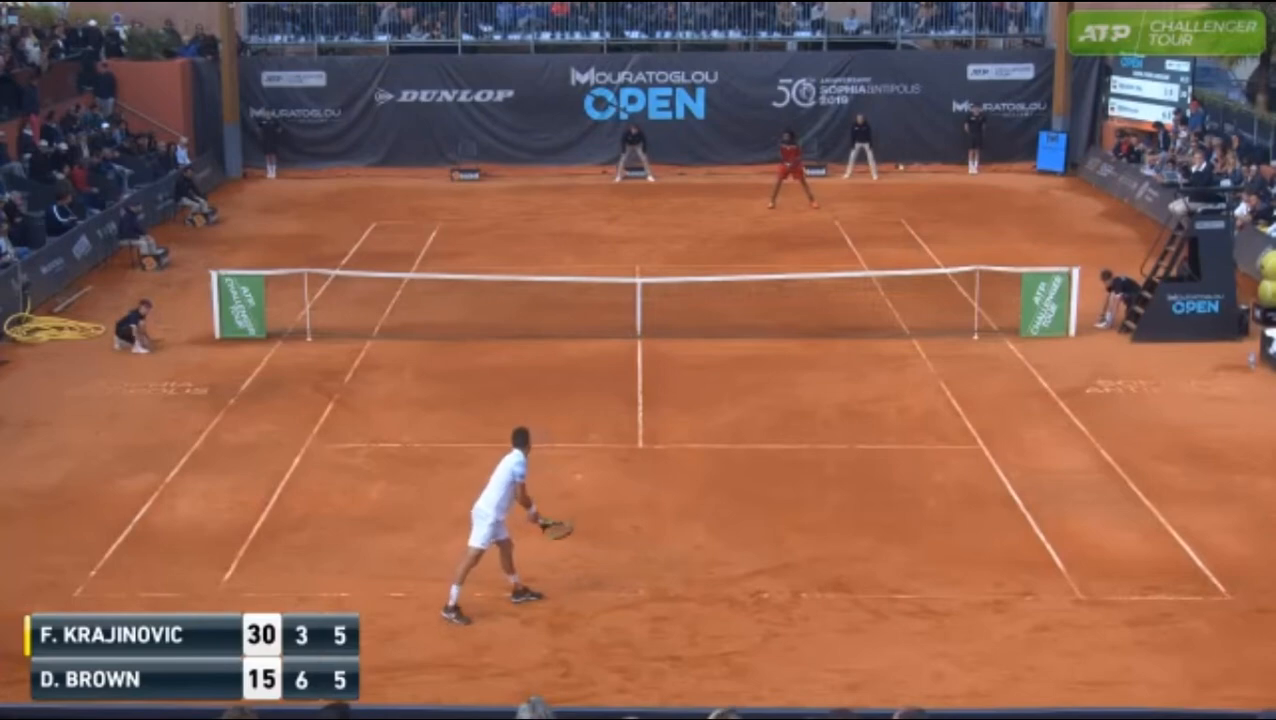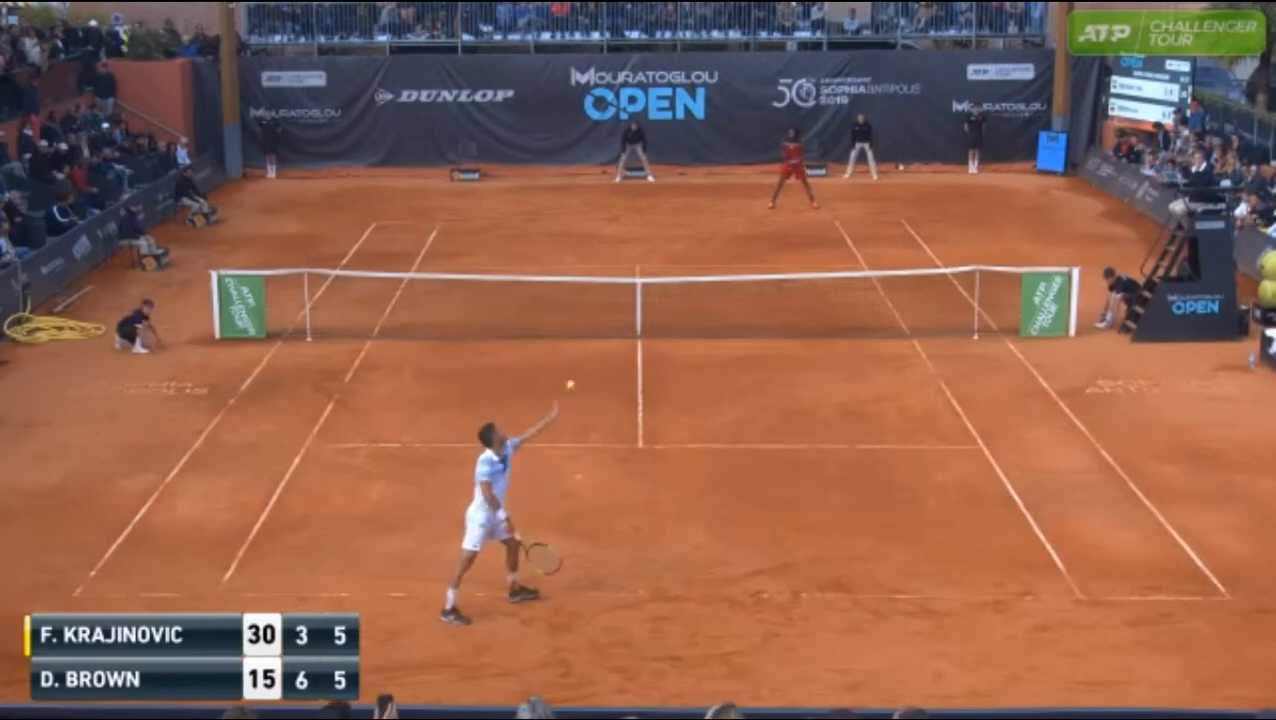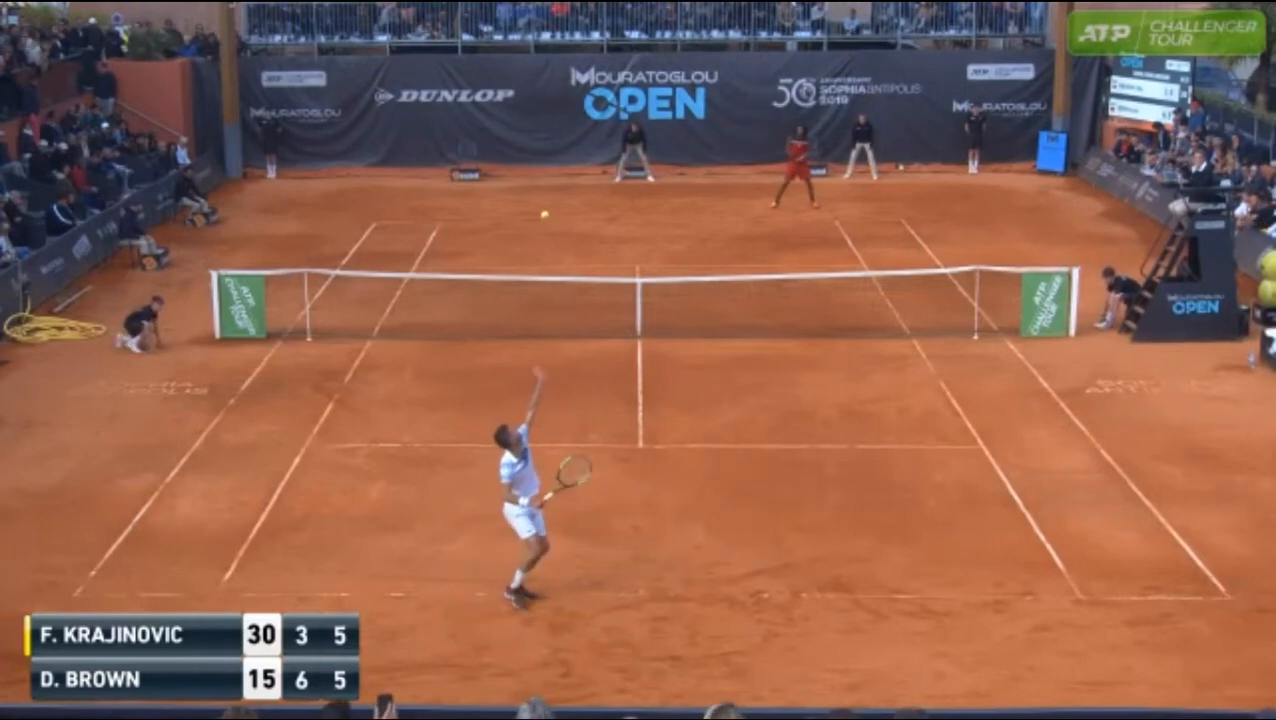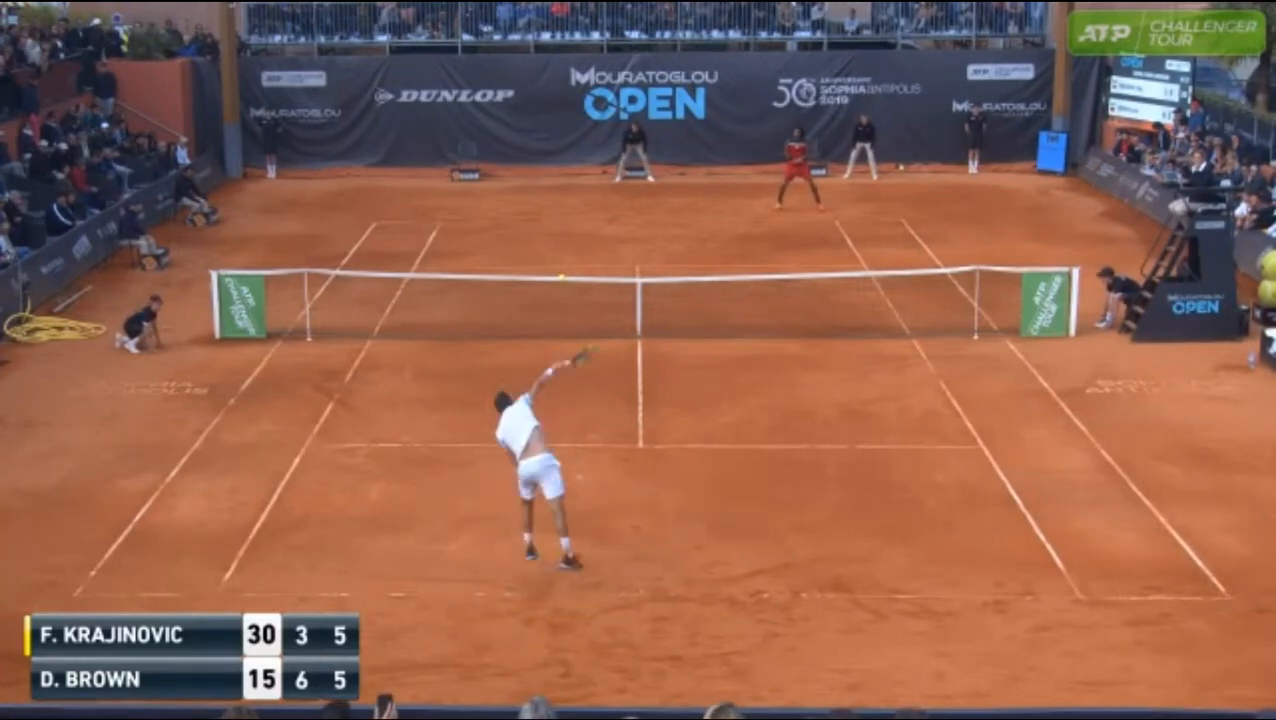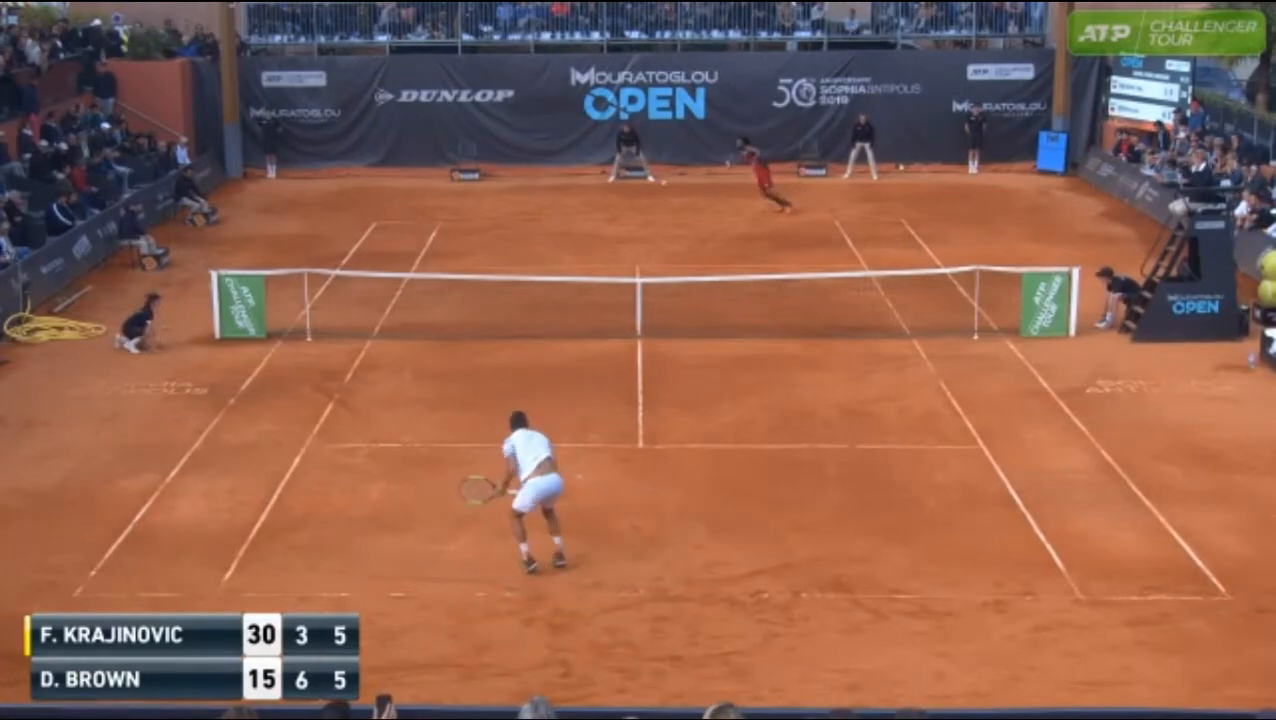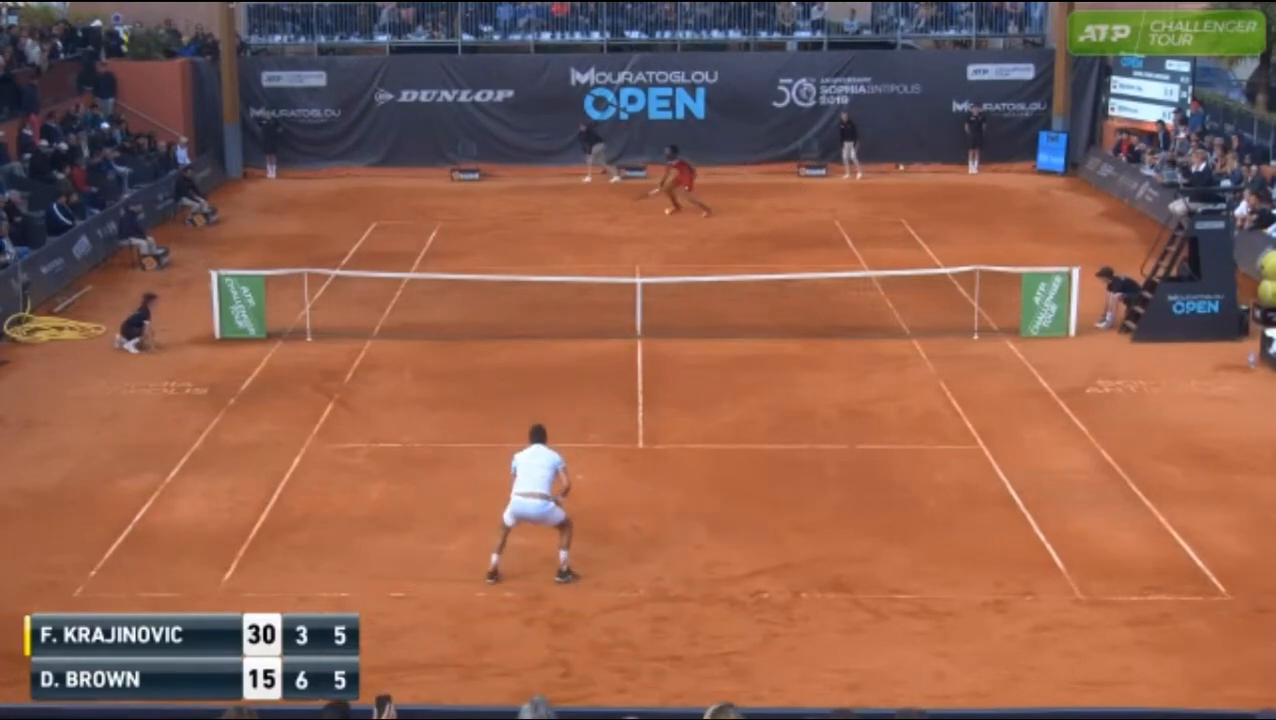
dt=0.5s
person 1, frame 1
left shoulder: (513, 459)
right shoulder: (519, 461)
left elbow: (514, 494)
right elbow: (521, 495)
left wrist: (529, 510)
right wrist: (532, 510)
left hip: (492, 513)
right hip: (487, 514)
left knee: (507, 546)
right knee: (472, 557)
left ankle: (518, 590)
right ankle: (451, 606)
person 1, frame 2
left shoulder: (506, 450)
right shoulder: (485, 461)
left elbow: (529, 434)
right elbow: (486, 494)
left wrist: (551, 416)
right wrist: (503, 515)
left hip: (500, 516)
right hip: (480, 516)
left knee: (514, 546)
right knee: (466, 560)
left ankle: (515, 589)
right ankle: (449, 609)
person 1, frame 3
left shoulder: (523, 440)
right shoulder: (507, 464)
left elbow: (531, 409)
right elbow: (507, 496)
left wrist: (540, 383)
right wrist: (528, 501)
left hip: (530, 507)
right hip: (517, 510)
left knee: (543, 547)
right knee: (535, 549)
left ankle: (516, 586)
right ankle: (513, 589)
person 1, frame 4
left shoulder: (501, 431)
right shoulder: (521, 404)
left elbow: (514, 459)
right elbow: (539, 383)
right wrist: (554, 369)
left hip: (525, 467)
right hip: (544, 461)
left knee: (527, 505)
right knee: (558, 510)
left ankle: (529, 547)
right ankle: (568, 556)
person 1, frame 5
left shoulder: (510, 441)
right shoulder: (542, 437)
left elbow: (511, 468)
left wrist: (503, 486)
left hip: (535, 485)
right hip: (554, 480)
left knee: (515, 516)
right knee: (548, 513)
left ankle: (528, 559)
right ankle: (559, 555)
person 1, frame 6
left shoulder: (518, 456)
right shoulder: (554, 457)
right elbow: (565, 485)
right wrist: (559, 498)
left hip: (517, 503)
right hip: (539, 505)
left knee: (504, 530)
right knee: (567, 525)
left ankle: (492, 572)
right ankle: (563, 571)
